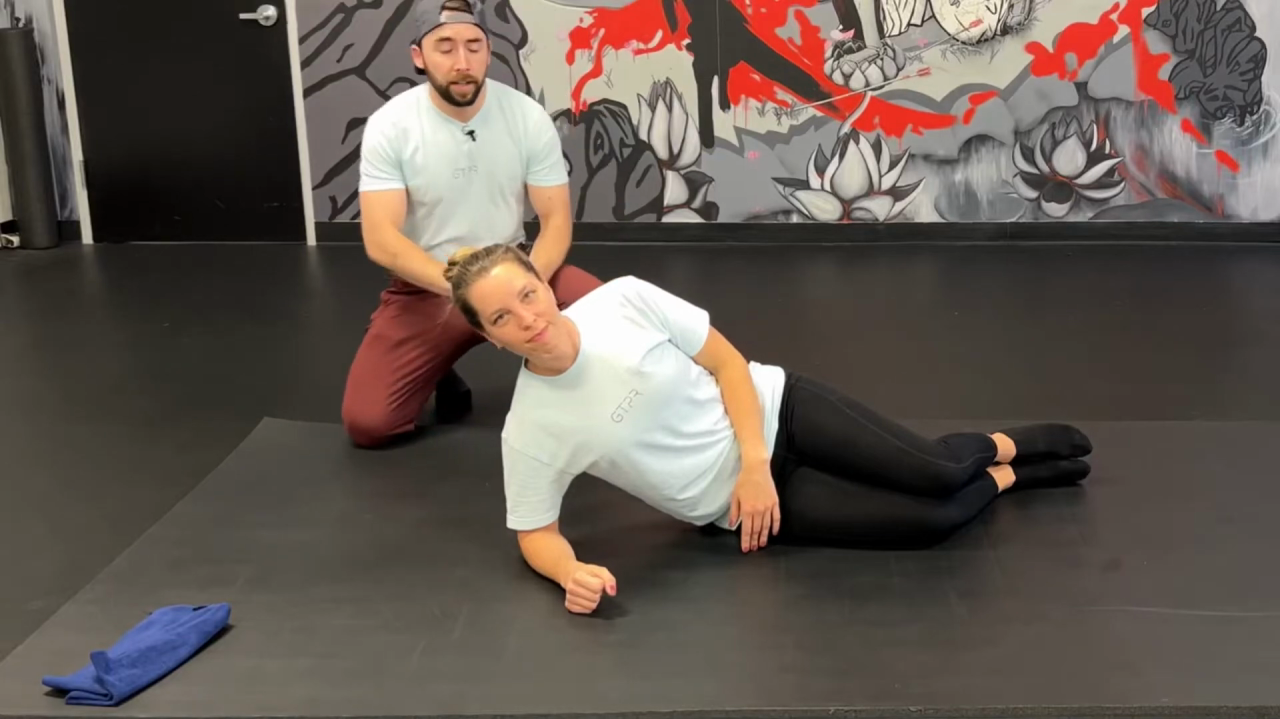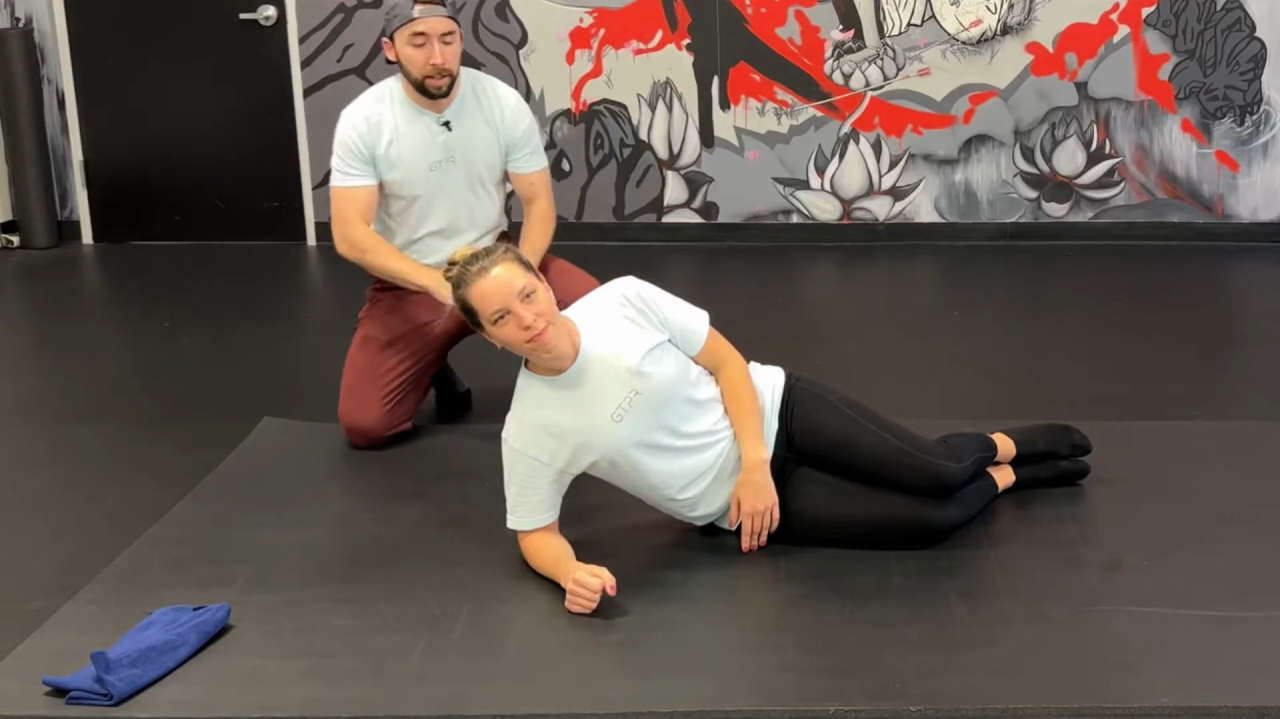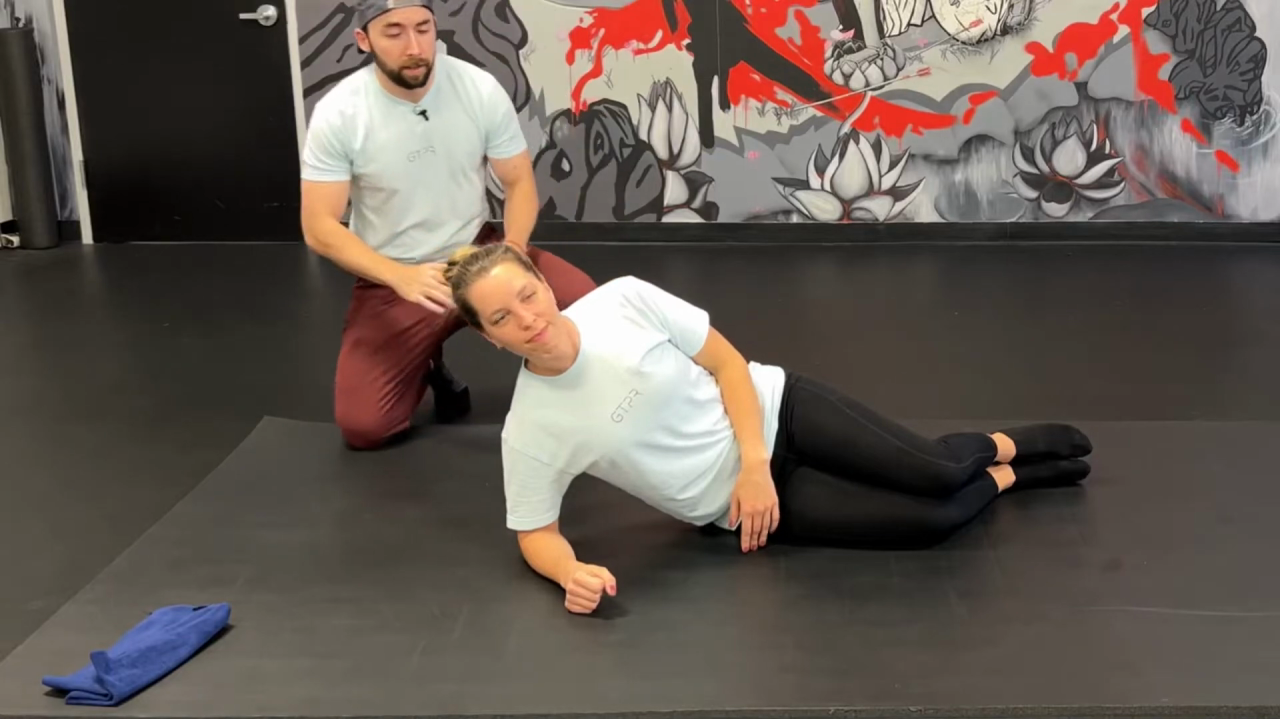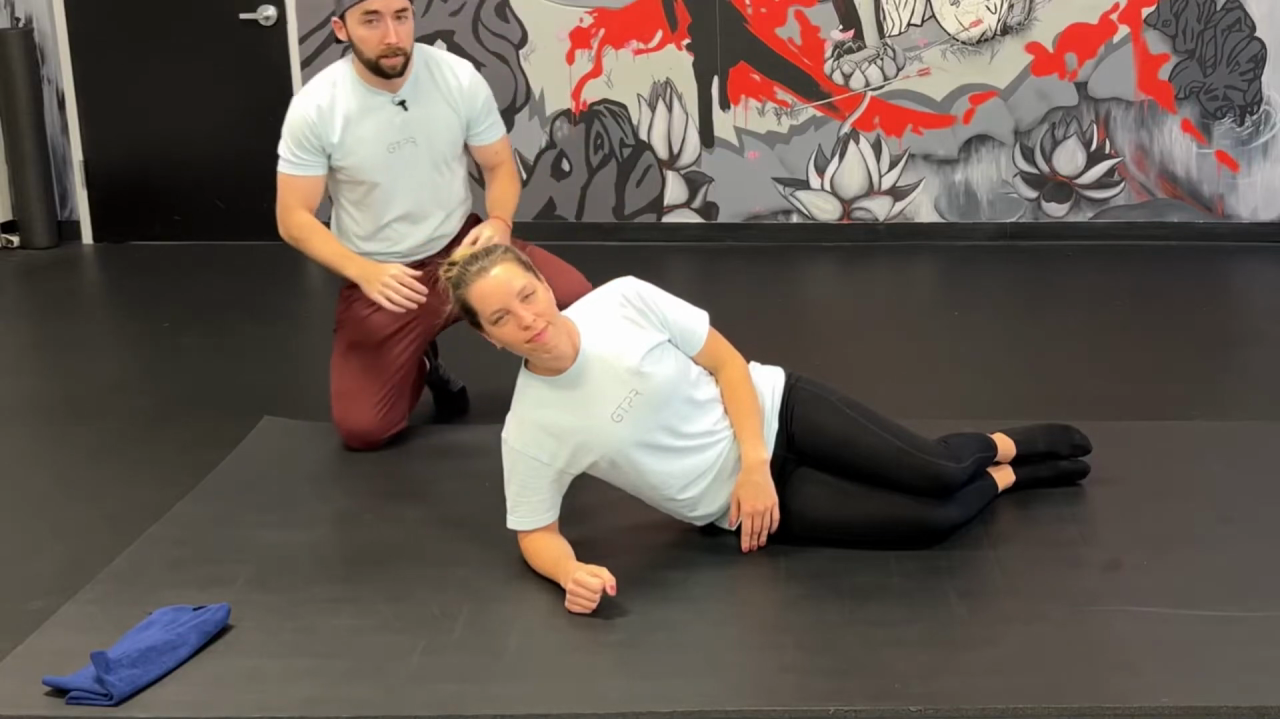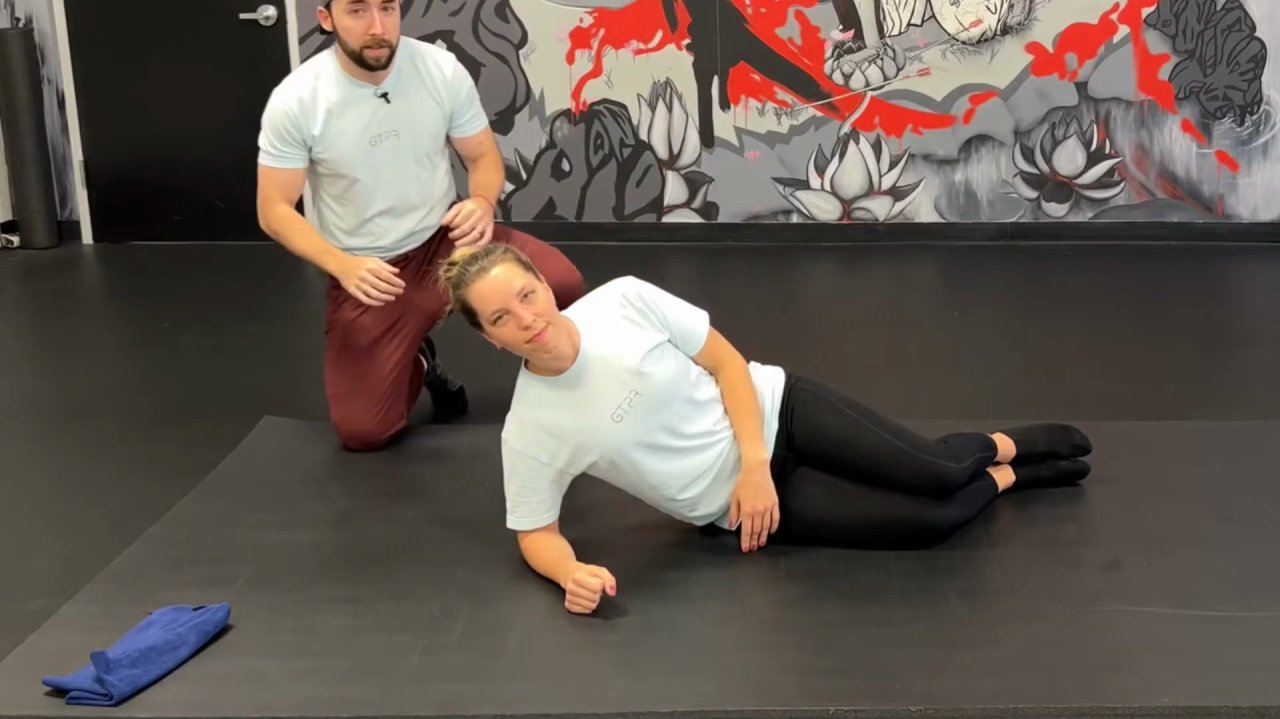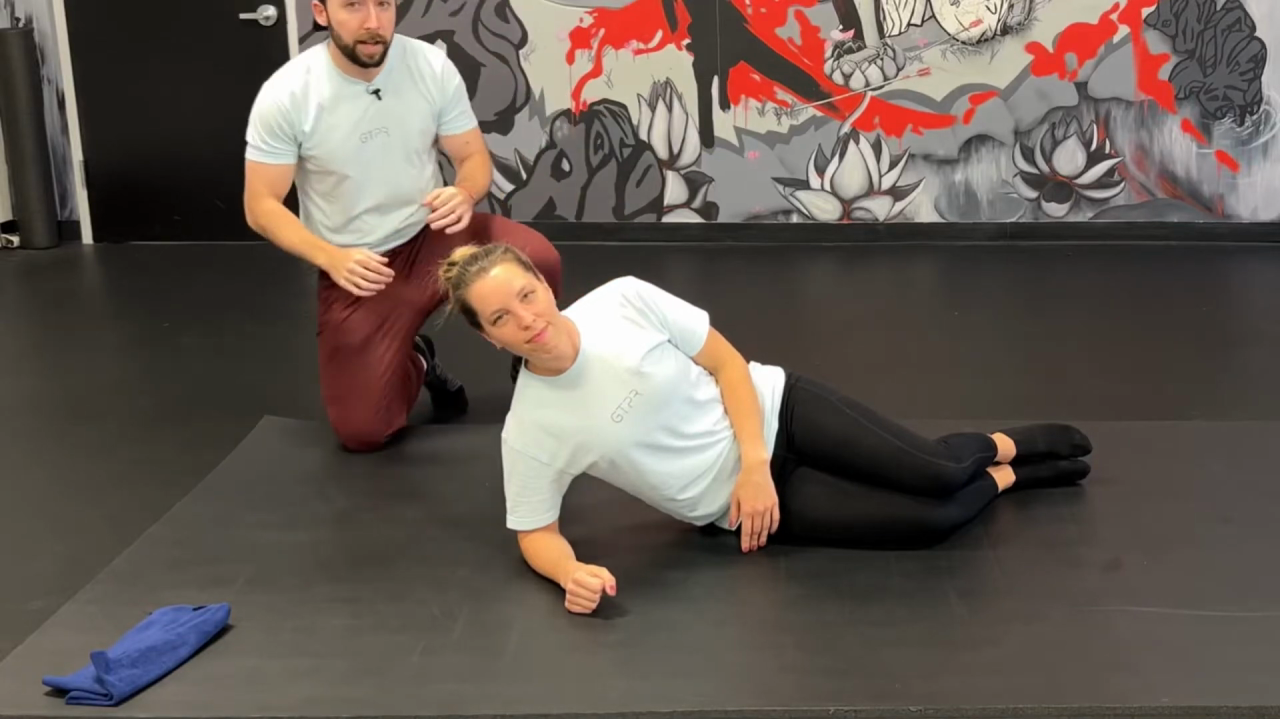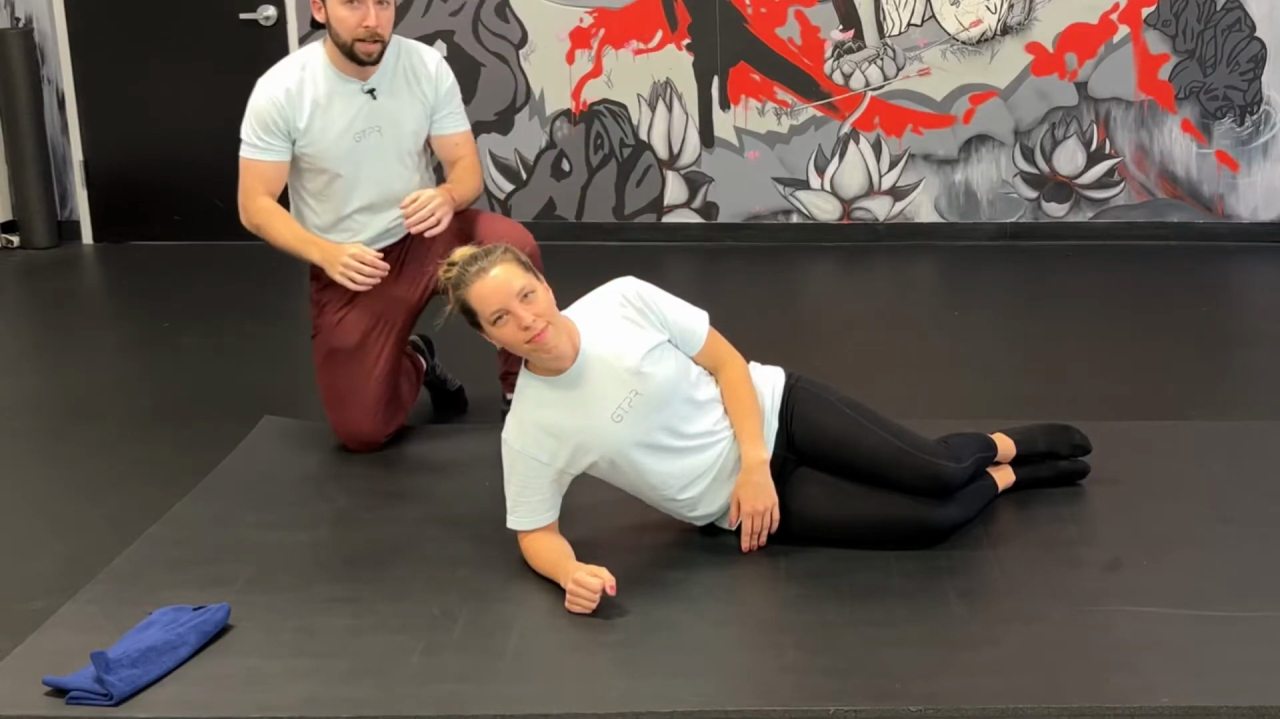
dt=0.1s
person 1, frame 1
left shoulder: (623, 298)
right shoulder: (528, 431)
left elbow: (729, 363)
right elbow: (534, 532)
left wrist: (754, 462)
right wrist: (570, 572)
left hip: (771, 411)
right hip: (727, 498)
left knee: (935, 474)
right knee: (930, 522)
left ankle: (1004, 445)
right ankle: (1003, 479)
person 1, frame 2
left shoulder: (624, 299)
right shoulder: (528, 431)
left elbow: (729, 364)
right elbow: (534, 533)
left wrist: (755, 462)
right wrist: (571, 572)
left hip: (772, 411)
right hip: (728, 500)
left knee: (936, 474)
right knee: (931, 522)
left ankle: (1005, 446)
right ankle: (1004, 479)
person 1, frame 3
left shoulder: (623, 299)
right shoulder: (527, 433)
left elbow: (728, 364)
right elbow: (534, 534)
left wrist: (754, 462)
right wrist: (570, 574)
left hip: (770, 412)
right hip: (728, 497)
left knee: (936, 474)
right knee: (930, 524)
left ankle: (1006, 445)
right ankle: (1005, 479)
person 1, frame 4
left shoulder: (624, 299)
right shoulder: (527, 432)
left elbow: (729, 364)
right elbow: (535, 533)
left wrist: (755, 462)
right wrist: (571, 573)
left hip: (771, 412)
right hip: (727, 497)
left knee: (937, 474)
right knee: (932, 522)
left ankle: (1007, 445)
right ankle: (1007, 478)
person 1, frame 5
left shoulder: (624, 298)
right shoulder: (528, 431)
left elbow: (729, 364)
right elbow: (535, 533)
left wrist: (753, 462)
right wrist: (570, 573)
left hip: (772, 409)
right hip: (731, 497)
left knee: (937, 471)
right knee: (930, 522)
left ankle: (1006, 444)
right ankle: (1007, 478)
person 1, frame 6
left shoulder: (624, 299)
right shoulder: (529, 431)
left elbow: (729, 364)
right elbow: (535, 533)
left wrist: (754, 462)
right wrist: (571, 573)
left hip: (773, 410)
right hip: (731, 500)
left knee: (937, 472)
right knee: (931, 522)
left ankle: (1006, 446)
right ankle: (1006, 478)
person 1, frame 7
left shoulder: (624, 298)
right shoulder: (529, 431)
left elbow: (729, 364)
right elbow: (535, 533)
left wrist: (754, 463)
right wrist: (570, 573)
left hip: (771, 409)
right hip: (730, 499)
left knee: (936, 470)
right knee: (929, 522)
left ankle: (1005, 445)
right ankle: (1005, 479)
person 2, frame 1
left shoulder: (529, 118)
right shoulder: (389, 127)
left elbow: (556, 219)
right elbow: (380, 240)
right hip: (422, 289)
right knee: (368, 424)
right ankle: (436, 365)
person 2, frame 2
left shoulder: (505, 105)
right shoulder: (361, 121)
left elbow: (539, 204)
right elbow: (350, 237)
right wrist: (439, 285)
right hip: (405, 284)
right knee: (364, 425)
right ankle: (431, 365)
person 2, frame 3
left shoulder: (480, 88)
right shoulder: (337, 115)
left elbow: (520, 183)
right elbow: (319, 225)
left wrist: (514, 250)
right wrist: (399, 277)
right hip: (395, 281)
right knee: (364, 428)
right ankle: (423, 367)
person 2, frame 4
left shoulder: (459, 77)
right shoulder: (314, 108)
left elbow: (501, 168)
right elbow: (294, 219)
left wrist: (498, 222)
right wrist: (367, 273)
left hip: (460, 246)
right hip: (376, 276)
left knee: (574, 300)
right knee: (362, 430)
right ankle: (420, 365)
person 2, frame 5
left shoulder: (441, 69)
right shoulder: (294, 101)
left elbow: (485, 159)
right elbow: (274, 210)
left wrist: (483, 203)
right wrist: (343, 265)
left hip: (446, 241)
right hip: (368, 271)
left knee: (561, 283)
right knee: (363, 431)
right ankle: (418, 365)
person 2, frame 6
left shoulder: (432, 66)
right shoulder: (284, 96)
left elbow: (474, 158)
right elbow: (261, 207)
left wrist: (465, 194)
right wrist: (332, 259)
left hip: (432, 236)
right hip: (357, 268)
left knee: (539, 260)
right knee: (362, 432)
right ankle: (416, 363)
person 2, frame 7
left shoulder: (427, 68)
right shoulder: (279, 91)
left elbow: (468, 169)
right elbow: (255, 207)
left wrist: (446, 197)
right wrist: (326, 253)
left hip: (427, 236)
right hip: (347, 267)
left knee: (513, 247)
right knee: (363, 432)
right ankle: (415, 364)
